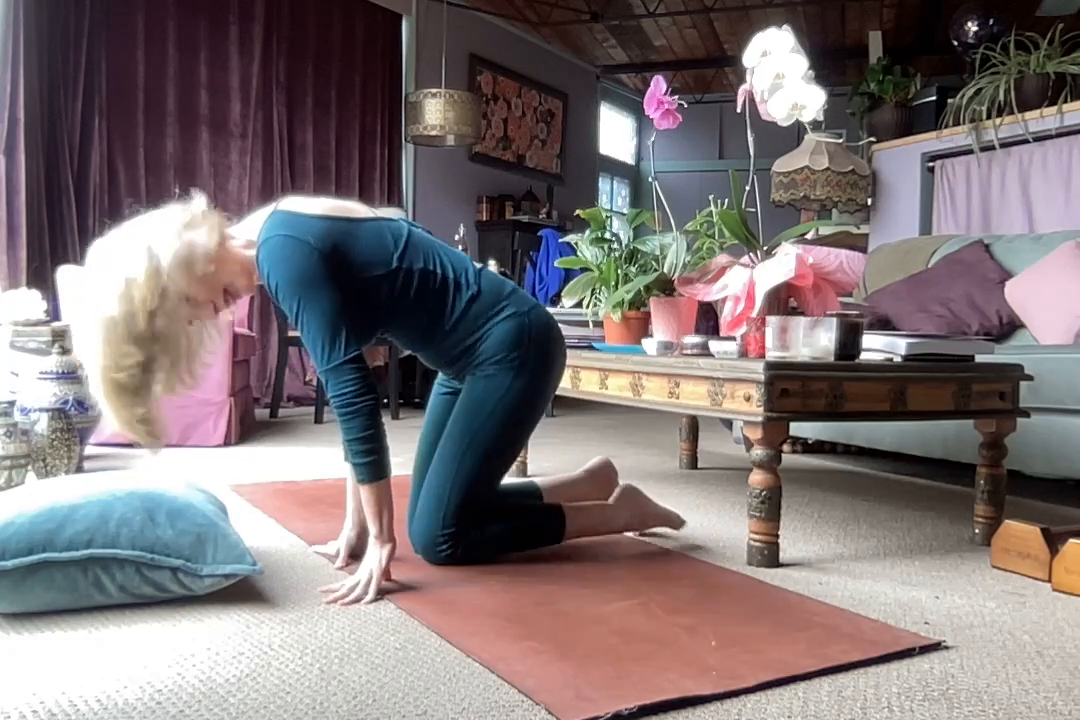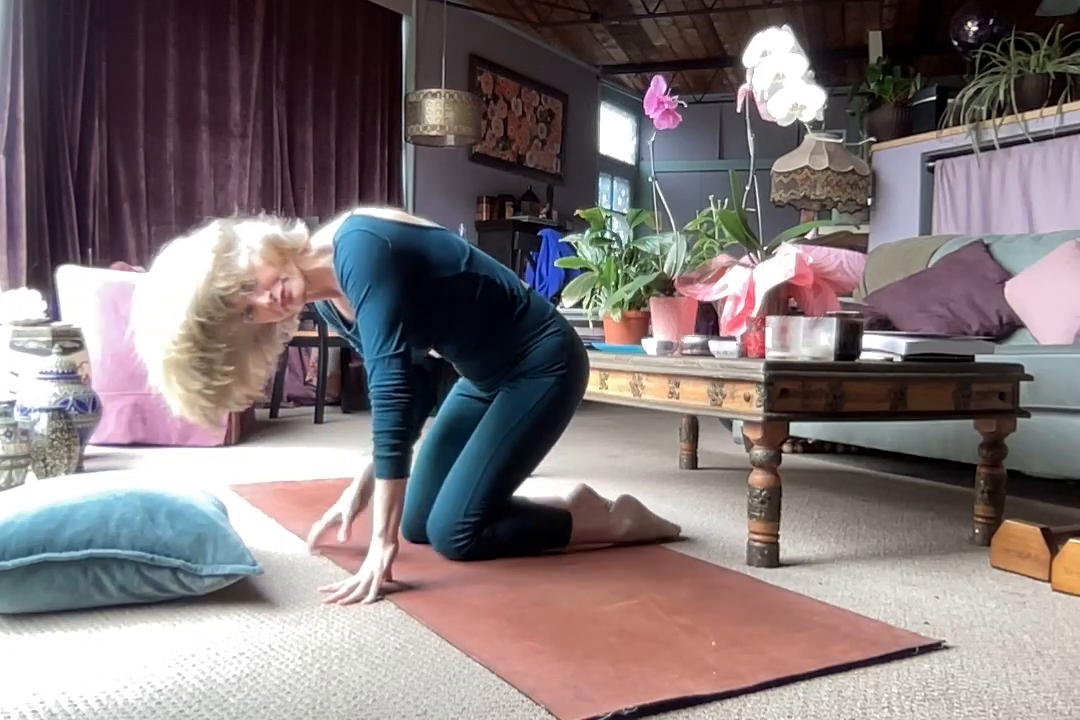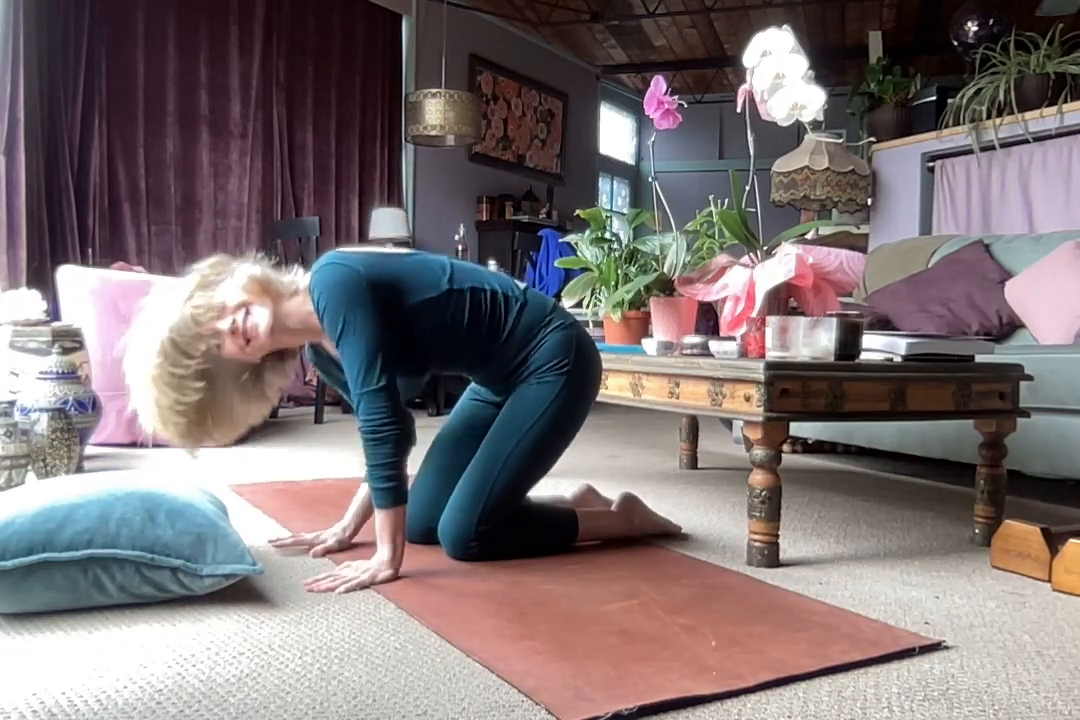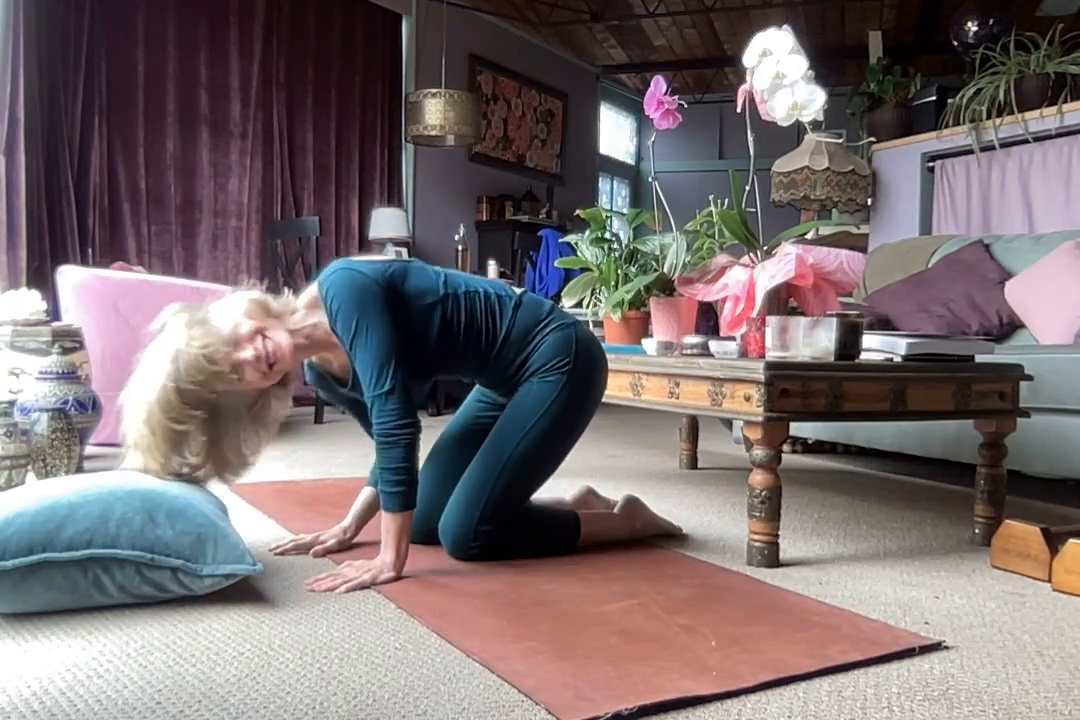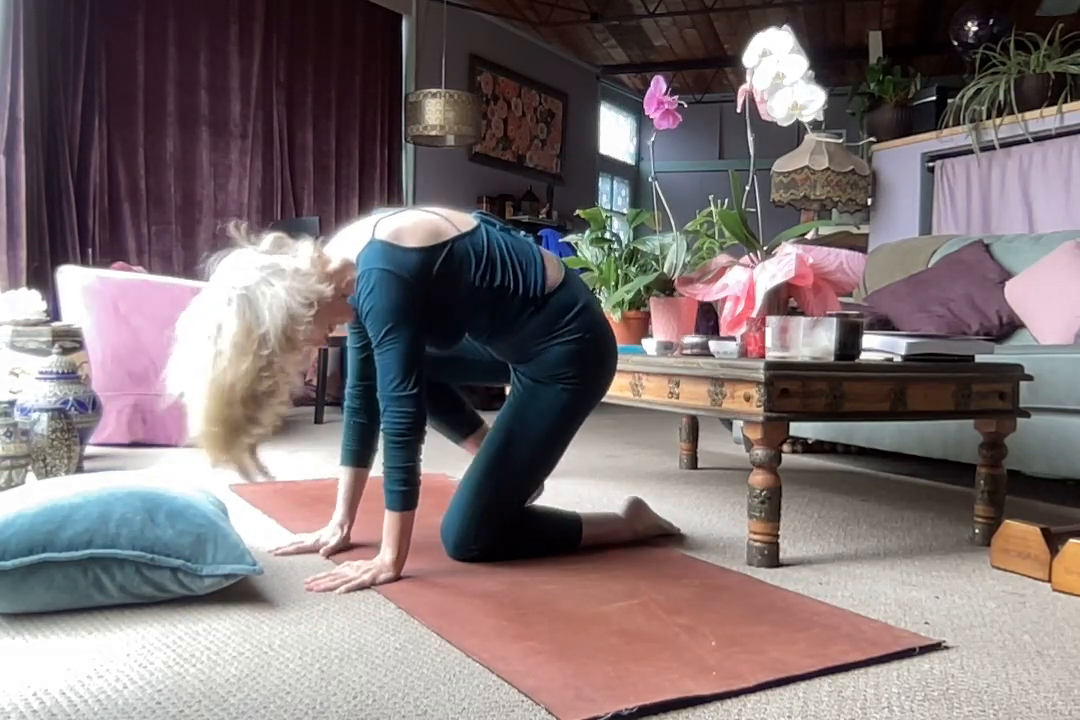
dt=1s
person 1, frame 1
left shoulder: (282, 253)
right shoulder: (283, 244)
left elbow: (352, 391)
right elbow: (352, 391)
left wrist: (379, 541)
right wrist: (358, 521)
left hip: (510, 347)
right hip: (472, 356)
left knee: (438, 538)
right knee: (441, 511)
left ankle: (620, 510)
right ankle: (589, 484)
person 1, frame 2
left shoulder: (357, 248)
right shoulder: (329, 304)
left elbow: (393, 391)
right elbow: (402, 398)
left wrist: (382, 544)
right wrist: (356, 494)
left hip: (541, 363)
right hip: (486, 376)
left knee: (455, 532)
right knee: (419, 522)
left ankle: (619, 521)
right ankle: (574, 505)
person 1, frame 3
left shoulder: (334, 283)
right shoulder: (320, 350)
left elbow: (380, 421)
right elbow: (389, 429)
left wrist: (386, 557)
right wrist: (347, 526)
left hip: (551, 361)
right hip: (500, 377)
left knee: (464, 536)
right knee: (420, 523)
left ankle: (621, 518)
right ankle: (576, 503)
person 1, frame 4
left shoulder: (342, 289)
right shoulder: (322, 372)
left elbow: (396, 421)
right elbow: (396, 439)
left wrist: (390, 560)
right wrist: (347, 527)
left hip: (557, 359)
right hip: (508, 379)
left knee: (467, 535)
right knee: (426, 520)
left ankle: (626, 521)
right ankle: (577, 506)
person 1, frame 5
left shoulder: (381, 274)
right shoulder: (352, 272)
left elbow: (402, 418)
right elbow: (363, 398)
left wrist: (388, 562)
right wrist: (340, 525)
left hip: (566, 347)
right hip: (516, 330)
left knee: (468, 538)
right knee: (400, 366)
left ankle: (629, 523)
right ankle: (506, 461)
